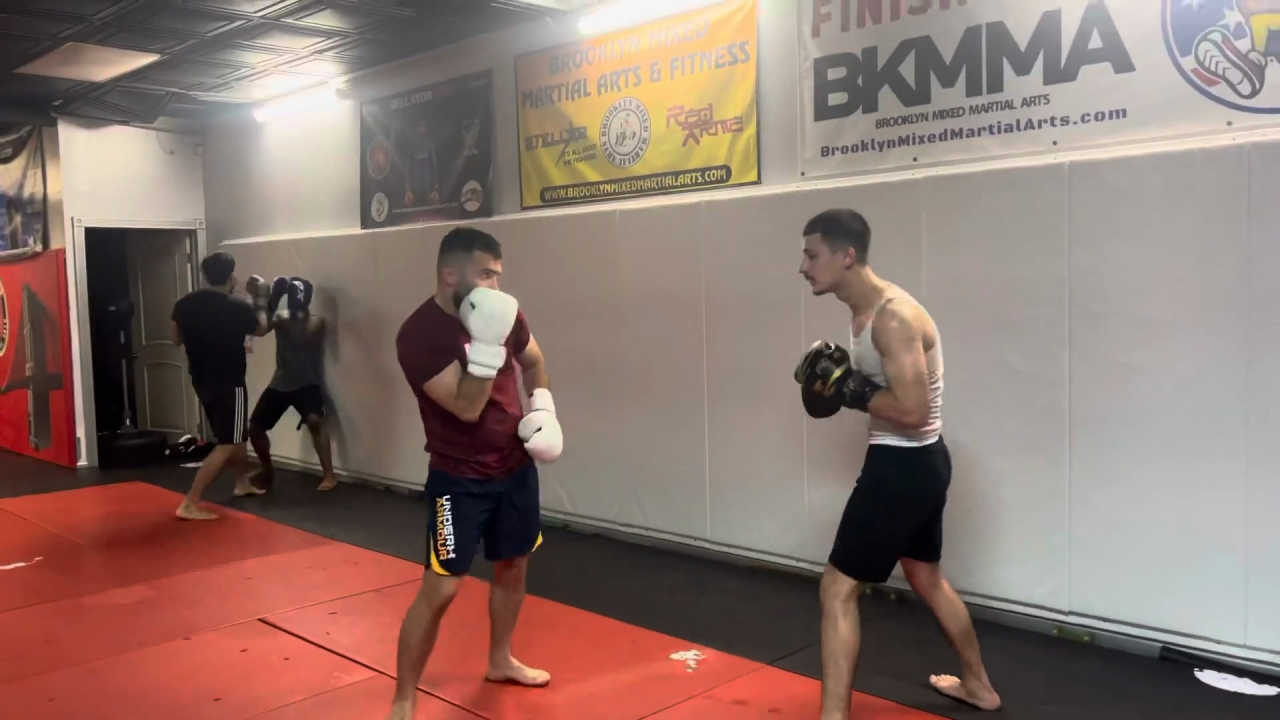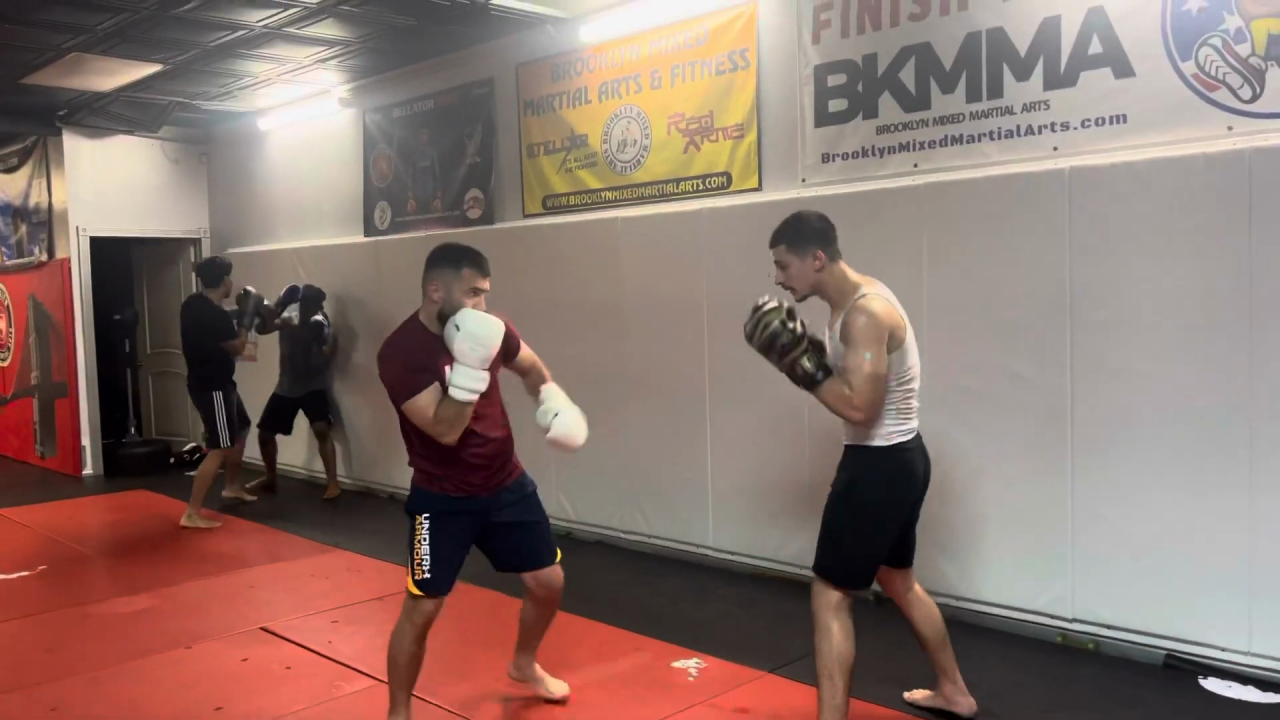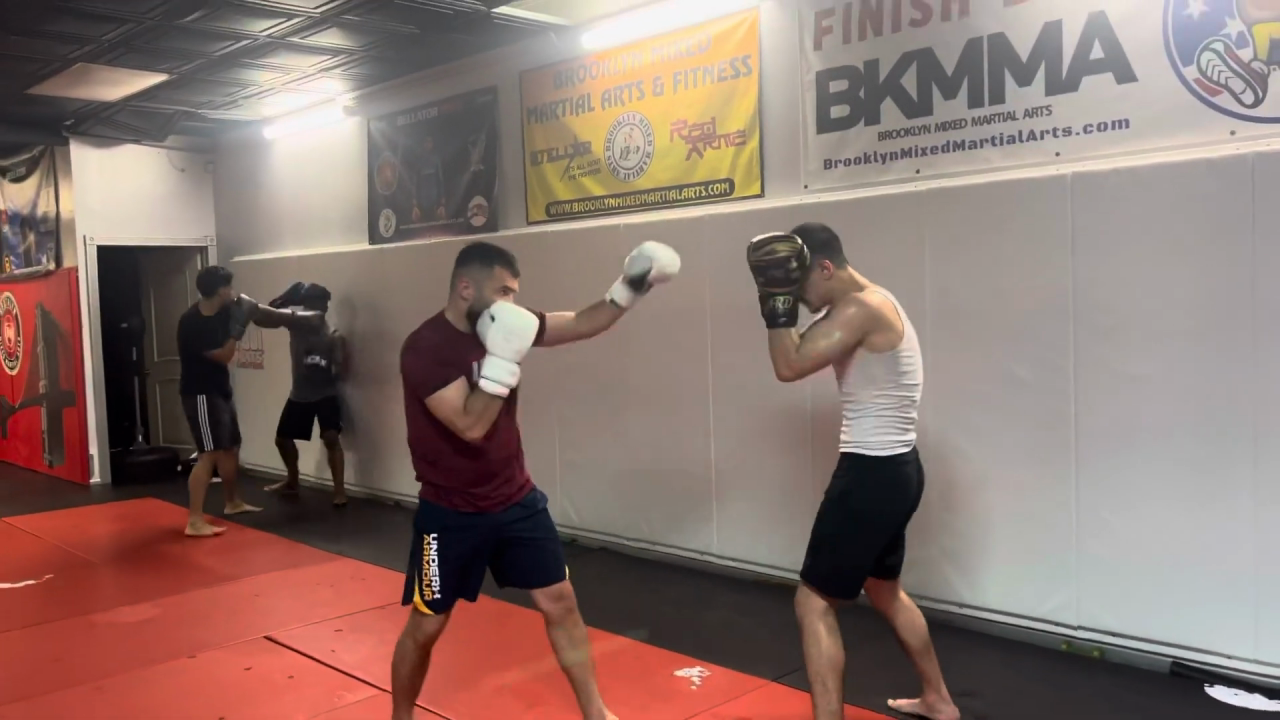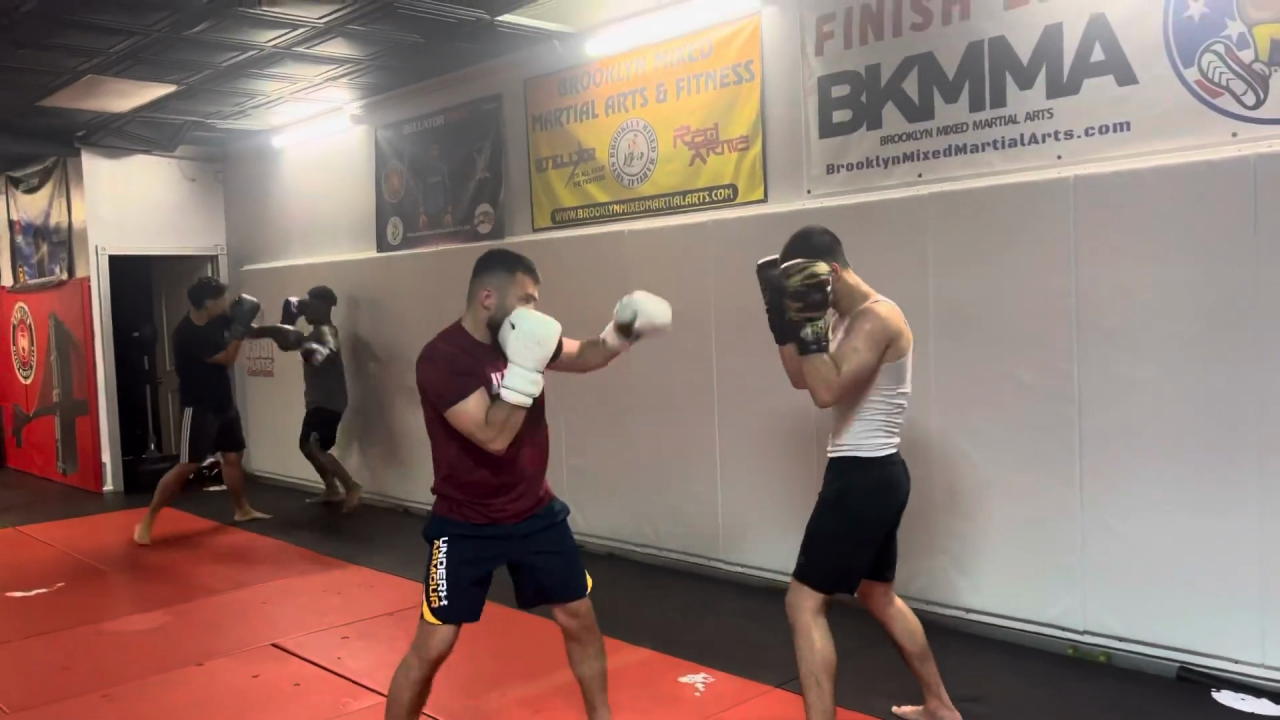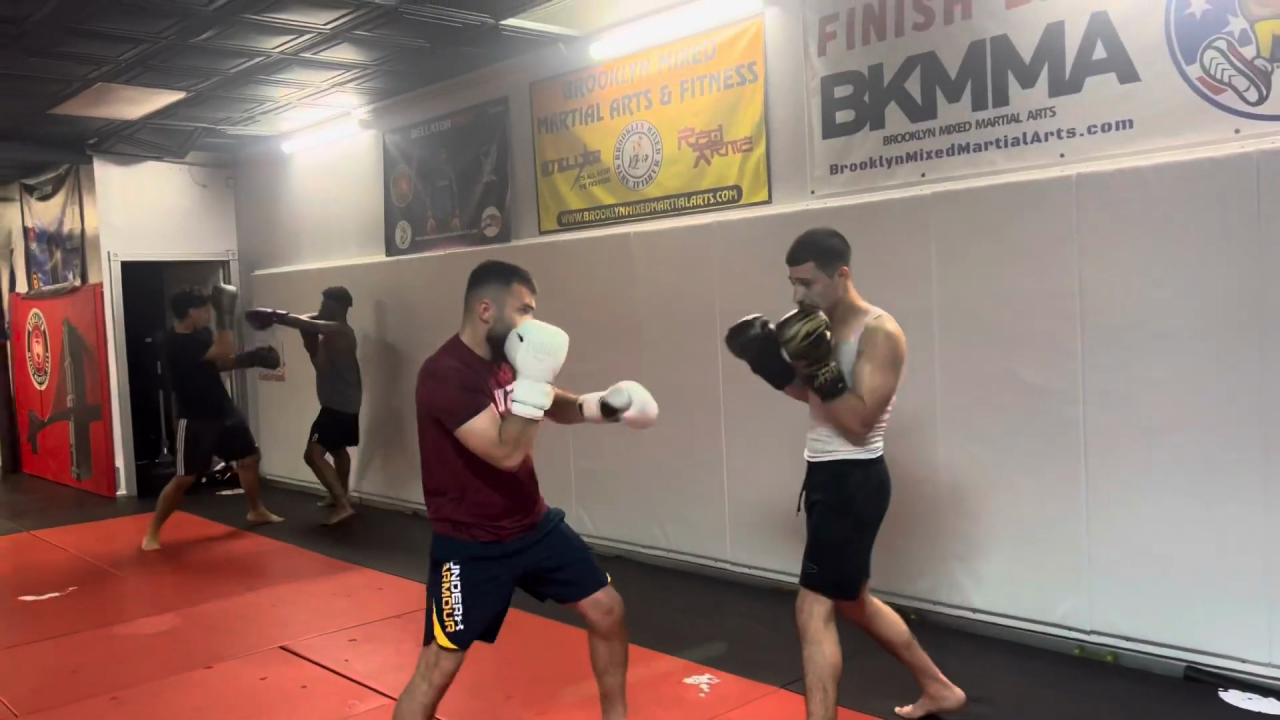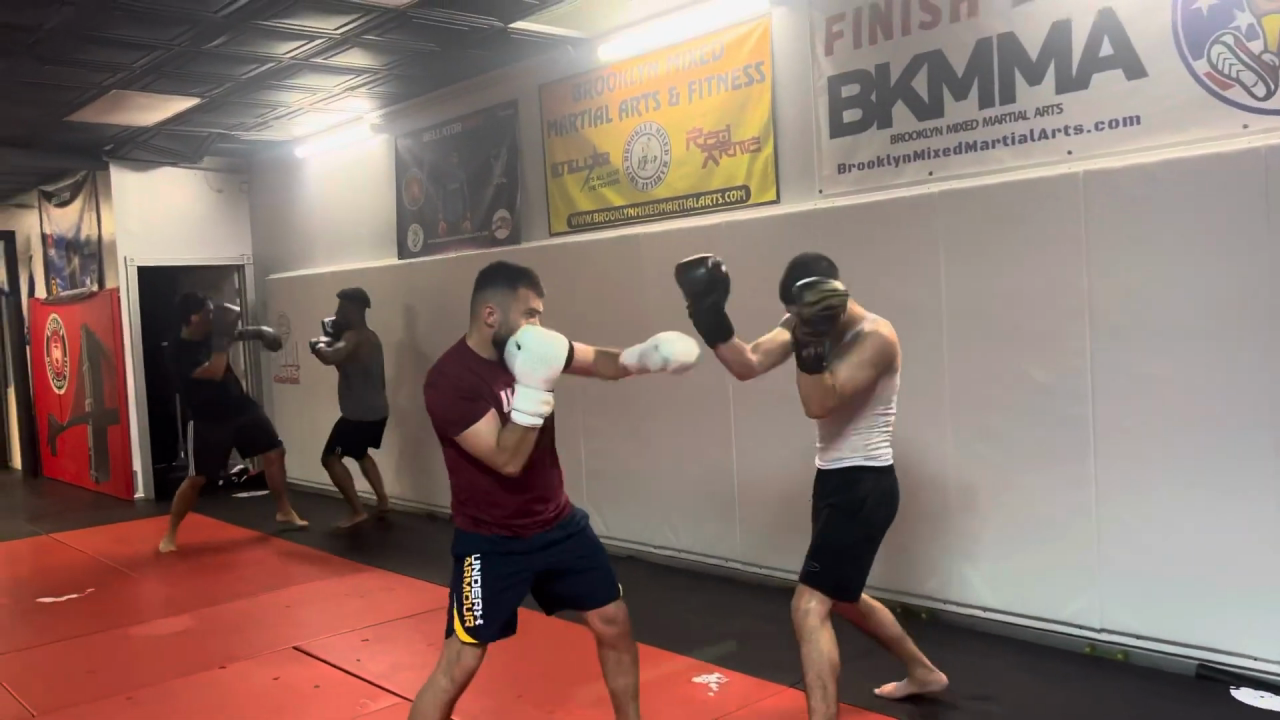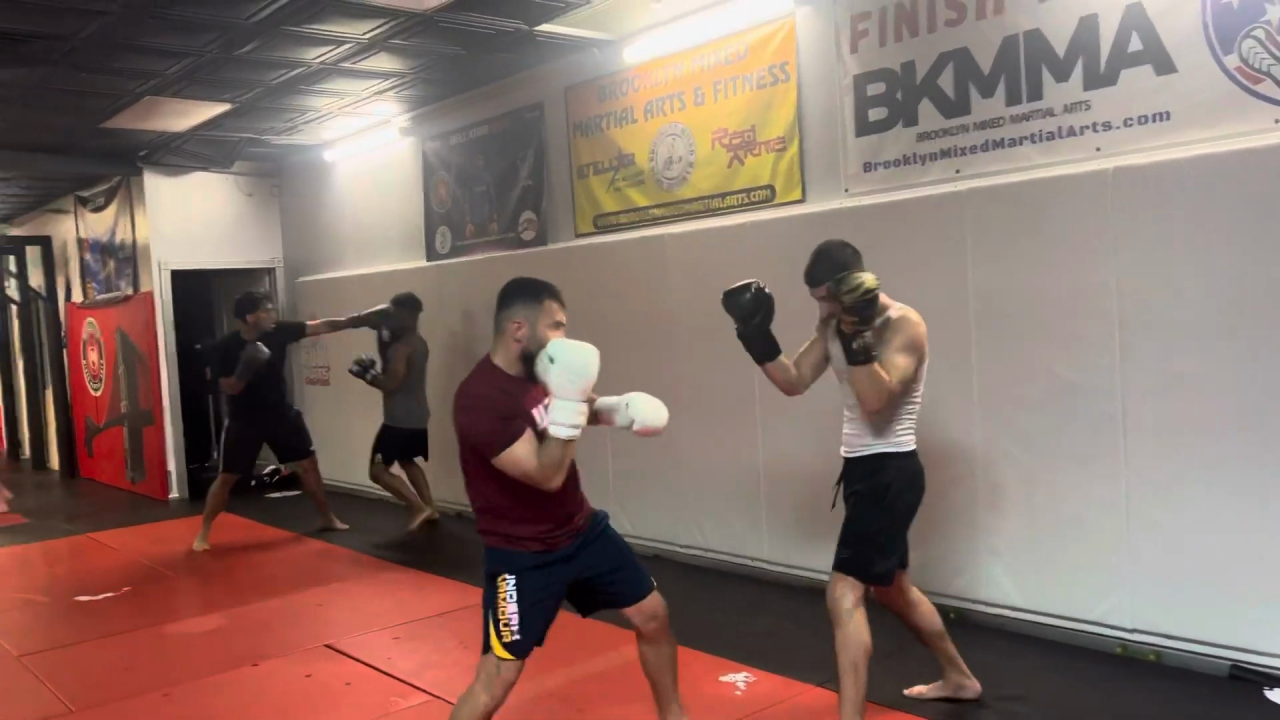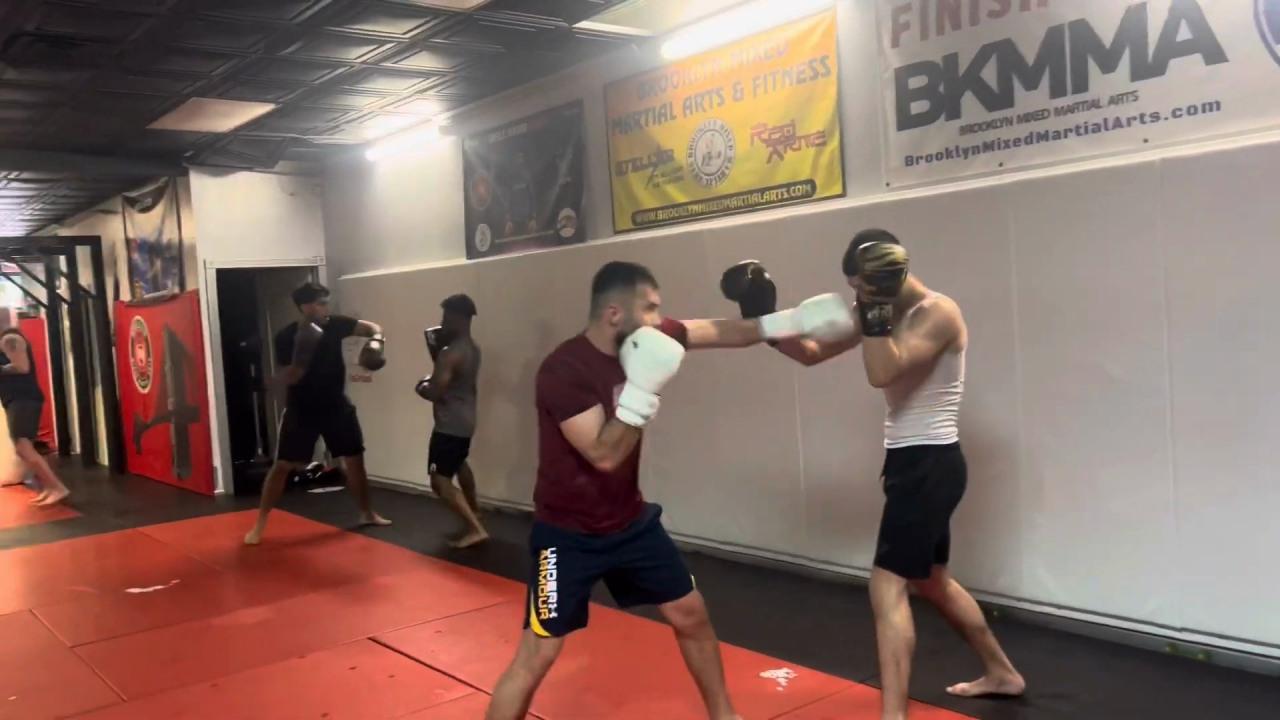
dt=0.2s
person 1, frame 1
left shoulder: (895, 316)
right shoulder: (867, 309)
left elbow: (911, 411)
left wrist: (848, 390)
right wrist: (840, 381)
left hip: (903, 467)
right hip: (920, 464)
left knee: (838, 590)
right knee: (926, 577)
person 1, frame 2
left shoulder: (866, 312)
right shoulder: (852, 299)
left elbow: (859, 410)
right elbow: (841, 373)
left wrist: (799, 364)
right wrist: (800, 353)
left hip: (878, 466)
right hip: (900, 461)
left knee: (829, 598)
right knee: (898, 581)
person 1, frame 3
left shoulder: (863, 309)
right shoulder: (864, 305)
left elbow: (789, 368)
right elbow: (805, 358)
left wrist: (780, 296)
right wrist: (778, 296)
left hip: (872, 476)
right hip: (891, 471)
left knee: (813, 604)
right knee: (884, 591)
person 1, frame 4
left shoulder: (876, 318)
right shoulder: (842, 314)
left elbow: (826, 392)
right elbow: (801, 377)
left wrist: (805, 319)
right wrist: (785, 315)
left hip: (864, 478)
right hip: (864, 475)
left knee: (804, 604)
right knee: (879, 597)
person 1, frame 5
left shoulder: (880, 332)
right shoulder: (819, 320)
left elbow: (857, 422)
right elbow: (812, 397)
left wrist: (820, 368)
right wrist: (775, 366)
left hip: (855, 480)
right hip: (824, 477)
left knee: (813, 612)
right knee: (854, 602)
person 1, frame 6
left shoulder: (876, 338)
right shoulder: (805, 327)
left elbow: (818, 406)
right elbow: (745, 364)
left wrist: (811, 345)
right wrist: (709, 312)
left hip: (863, 488)
right hip: (835, 483)
left knee: (809, 609)
right knee: (844, 598)
right ankle: (924, 673)
person 1, frame 7
left shoulder: (903, 325)
right shoulder: (834, 323)
left elbow: (875, 399)
right elbow: (793, 382)
left wrist: (854, 334)
right wrist: (755, 333)
left hip: (889, 473)
right hip: (863, 469)
left knee: (845, 594)
right knee: (893, 587)
right ankle: (959, 678)
person 1, frame 8
left shoulder: (938, 313)
right shoulder: (885, 310)
left elbow: (884, 374)
right elbow: (814, 349)
left wrist: (875, 303)
right wrist: (761, 314)
left hip: (931, 464)
right hip: (913, 462)
left knee: (889, 592)
right knee: (932, 579)
right ankle: (1002, 673)
person 2, frame 1
left shoulder: (502, 312)
right shoulder: (418, 335)
left elbow: (533, 362)
right elbow: (467, 408)
left wrist: (542, 408)
right wrist: (486, 342)
left hip: (516, 466)
right hip: (460, 478)
left knee: (511, 568)
right knee: (439, 591)
left ankle: (501, 660)
person 2, frame 2
left shoulder: (484, 328)
right shoulder: (399, 351)
left elbow: (530, 366)
right elbow: (446, 431)
left wrist: (554, 400)
right wrist: (468, 366)
left hip: (505, 482)
right hip: (442, 498)
left knee: (547, 583)
right knee: (421, 611)
left ankle: (525, 663)
person 2, frame 3
left shoulder: (501, 327)
right shoulder: (424, 348)
left elbow: (585, 323)
right elbow: (472, 427)
left wrist: (631, 285)
right wrist: (501, 357)
left hip: (513, 501)
right hip: (450, 511)
left knee: (560, 602)
right knee: (426, 625)
person 2, frame 4
left shoulder: (520, 338)
right shoulder: (441, 358)
left elbow: (586, 357)
right elbow: (495, 437)
left wrist: (623, 329)
right wrist: (525, 366)
left hip: (535, 512)
right hip: (466, 524)
left knee: (579, 619)
right knee: (433, 645)
person 2, frame 5
left shoulder: (512, 351)
right shoulder: (443, 376)
left elbow: (556, 407)
right elbow: (507, 454)
left wrist: (605, 404)
right wrist: (534, 380)
left hip: (531, 523)
right hip: (467, 542)
left knee: (607, 611)
right knee: (439, 666)
person 2, frame 6
left shoulder: (528, 350)
right shoulder: (449, 380)
left elbow: (596, 361)
right elbow: (509, 460)
left wrist: (646, 354)
right wrist: (536, 385)
left hip: (557, 524)
right hip: (493, 541)
left knee: (613, 625)
right knee: (459, 664)
person 2, frame 7
left shoulder: (542, 366)
right shoulder: (479, 400)
left elbow: (584, 406)
right elbow: (547, 477)
left wrist: (615, 408)
right wrist: (566, 401)
left hip: (581, 530)
right hip: (521, 553)
left knee: (652, 617)
right knee: (498, 675)
person 2, frame 8
left shoulder: (646, 341)
right shoulder: (563, 370)
left elbow: (717, 333)
right elbow: (604, 456)
left wrist: (793, 321)
right wrist: (642, 388)
left hip: (630, 523)
right hip: (568, 534)
left knee: (690, 614)
right knee: (538, 654)
person 3, frame 1
left shoulder: (185, 304)
right shoulder: (237, 308)
left elbow: (177, 339)
right elbow: (261, 328)
right wrist: (259, 298)
left hip: (202, 381)
right hip: (227, 384)
left knee: (237, 433)
right knee: (228, 444)
left ankle: (242, 483)
right ankle: (189, 504)
person 3, frame 2
left shoulder: (195, 303)
right shoulder: (211, 312)
right elbow: (236, 348)
left wrist: (245, 311)
right wrist: (247, 315)
left hip: (216, 382)
right hip: (214, 387)
left knee: (237, 430)
right knee: (221, 448)
left ankle: (233, 487)
right ankle: (192, 515)
person 3, frame 3
left shoulder: (224, 309)
right shoulder: (193, 323)
right elbow: (224, 356)
right wrist: (238, 325)
left hip: (221, 391)
right hip: (201, 394)
left knee: (230, 448)
right knee: (209, 453)
left ankle: (233, 502)
right ankle: (195, 521)
person 3, frame 4
left shoulder: (217, 320)
right shoulder: (188, 334)
right elbow: (228, 357)
right wrist: (241, 324)
left hip: (223, 402)
right hip: (198, 407)
left knee: (233, 457)
right knee: (187, 466)
left ankle: (242, 509)
right ankle: (146, 523)
person 3, frame 5
left shoulder: (199, 332)
right shoulder: (176, 344)
left elbow: (220, 362)
right elbow: (222, 352)
left wrist: (253, 357)
right wrist: (225, 315)
left hip: (223, 409)
right hip: (195, 419)
left knee: (249, 458)
right knee: (184, 479)
left ankle: (257, 511)
right ankle: (153, 532)
person 3, frame 6
left shoulder: (212, 331)
right shoulder: (179, 351)
left elbow: (234, 333)
right elbow: (215, 373)
left wrist: (257, 333)
right wrist: (221, 338)
left hip: (242, 408)
right hip: (207, 419)
left knee: (275, 453)
right knee: (197, 479)
left ankle: (285, 511)
right ankle: (170, 534)
person 3, frame 7
left shoulder: (280, 332)
right shoulder: (225, 348)
left elbow: (322, 326)
right elbow: (229, 389)
left wrist: (361, 318)
right wrist: (244, 372)
left hip: (280, 413)
right hip: (244, 420)
left knee: (307, 463)
right knee: (227, 476)
left ankle: (327, 517)
right ankle: (204, 533)
person 3, frame 8
left shoulder: (335, 324)
right shoulder: (286, 337)
left elbow: (371, 328)
right elbow: (288, 379)
left wrist: (376, 342)
right wrist: (301, 355)
left hip: (337, 406)
right hip: (301, 410)
left knee: (354, 459)
right knee: (283, 466)
left ankle: (367, 514)
right ankle: (260, 525)
person 4, frame 1
left shoulder: (315, 321)
right shoulder: (280, 319)
left elbow: (301, 336)
left wrist: (299, 309)
right wrist: (272, 301)
left hip: (307, 384)
right hip: (280, 383)
left knee: (315, 421)
right knee: (255, 427)
left ankle: (329, 476)
right ankle: (266, 470)
person 4, frame 2
left shoulder: (326, 333)
right shoulder: (287, 324)
left elbow: (322, 362)
right elbow: (263, 328)
left wrist: (321, 338)
right wrist: (281, 303)
left hip: (314, 389)
right hip: (286, 389)
left knee: (322, 430)
right knee: (265, 433)
left ankle: (333, 483)
right ankle: (270, 478)
person 4, frame 3
left shoulder: (333, 337)
right shoulder: (297, 324)
left elbow: (341, 369)
left wrist: (327, 368)
right wrist: (285, 299)
left hip: (325, 395)
right hip: (300, 395)
left knee: (331, 438)
right knee: (283, 438)
left ankle: (340, 490)
right ankle: (292, 481)
person 4, frame 4
left shoulder: (325, 331)
right shoulder: (317, 331)
left elbow: (331, 348)
left wrist: (323, 351)
left hip: (328, 402)
right hip: (317, 401)
left knee: (315, 448)
right knee: (309, 446)
left ankle: (352, 487)
right ankle: (332, 489)
person 4, frame 5
left shoulder: (335, 329)
right shoulder: (340, 333)
left elbow: (300, 321)
right elbow: (320, 363)
left wrist: (272, 315)
right wrist: (309, 338)
left hip: (337, 405)
right hip: (345, 404)
left knee: (314, 454)
right knee: (337, 448)
left ankle: (342, 504)
right ankle: (341, 497)
person 4, frame 6
left shoulder: (353, 336)
right shoulder: (371, 337)
left elbow: (329, 356)
left wrist: (318, 345)
right wrist: (333, 338)
left hip: (358, 413)
right hip: (377, 410)
left knee: (330, 459)
right knee: (360, 453)
left ankle: (357, 510)
right ankle: (383, 502)
person 4, frame 7
left shoulder: (403, 347)
right shoulder: (419, 343)
left elbow: (390, 385)
left wrist: (363, 373)
right wrist: (385, 345)
left hip: (399, 419)
right hip: (417, 417)
left knee: (378, 470)
right knee: (407, 461)
left ankle: (419, 507)
right ankle: (429, 508)
person 4, frame 8
left shoulder: (450, 353)
right shoulder: (473, 349)
left elbow: (433, 392)
left wrist: (423, 386)
right wrist: (436, 349)
left hip: (449, 425)
right hip: (466, 422)
left knee: (440, 480)
right knee: (458, 462)
left ankle: (476, 529)
right ankle: (474, 510)
